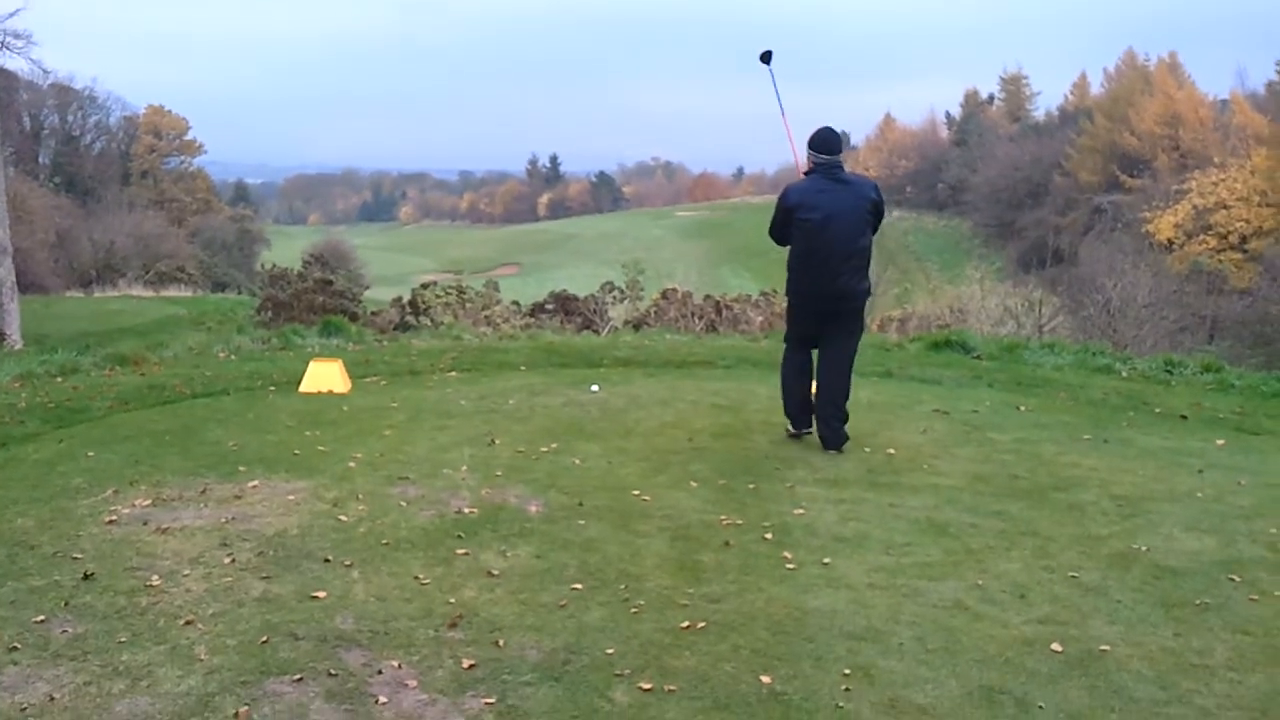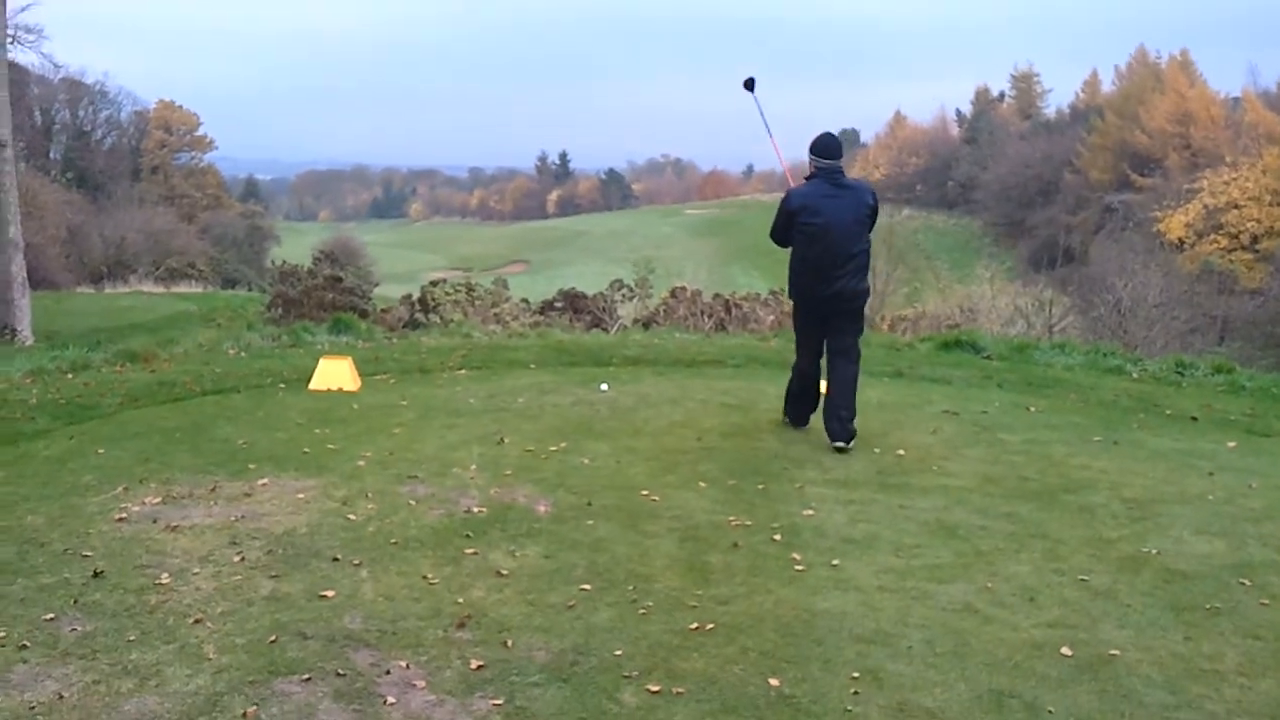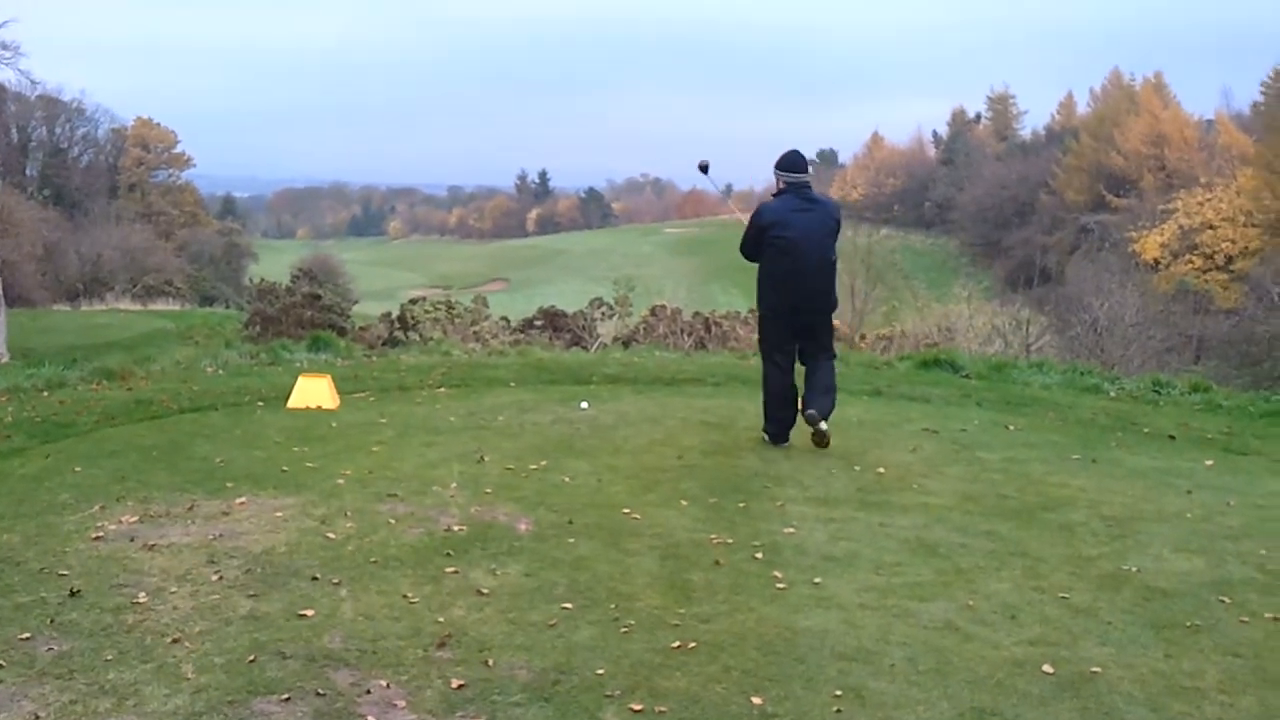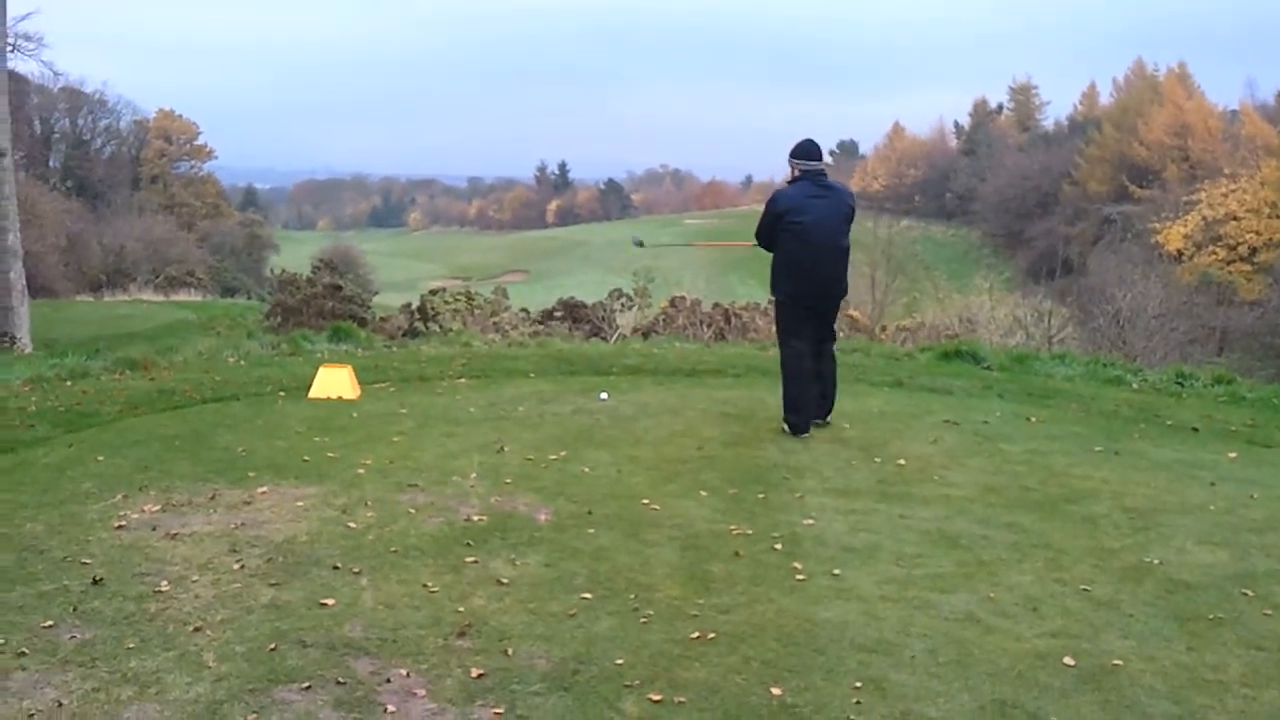
dt=0.2s
person 1, frame 1
left shoulder: (794, 193)
right shoulder: (867, 189)
left elbow: (778, 236)
right elbow: (874, 226)
left hip: (806, 291)
right hip: (850, 292)
left knee: (798, 350)
right knee: (838, 360)
left ankle: (800, 419)
right ankle: (832, 434)
person 1, frame 2
left shoulder: (797, 197)
right shoulder: (865, 193)
left elbow: (779, 237)
left hip: (809, 292)
right hip: (850, 292)
left knee: (807, 353)
right knee: (845, 357)
left ankle: (797, 414)
right ankle: (841, 430)
person 1, frame 3
left shoulder: (767, 212)
right shoulder: (831, 209)
left elbow: (749, 252)
left hip: (777, 304)
right hip: (820, 302)
left knee: (777, 365)
right knee: (820, 358)
left ankle: (778, 431)
right ankle: (819, 411)
person 1, frame 4
left shoulder: (783, 198)
right shoulder: (845, 196)
left elbow: (764, 240)
left hip: (793, 289)
right hip: (831, 287)
left knee: (795, 351)
right knee: (824, 344)
left ankle: (798, 421)
right ankle: (821, 409)
